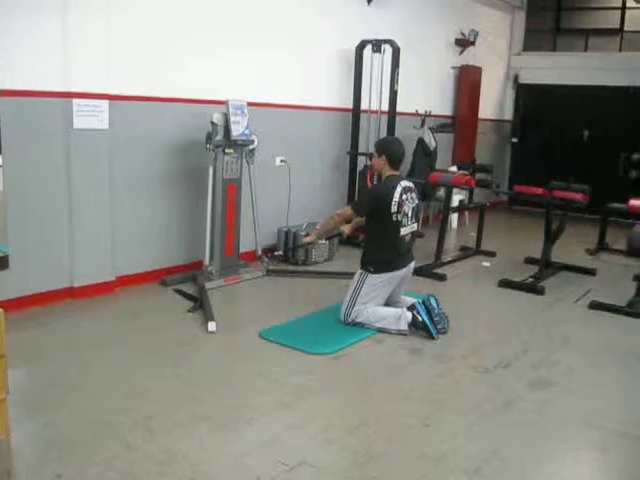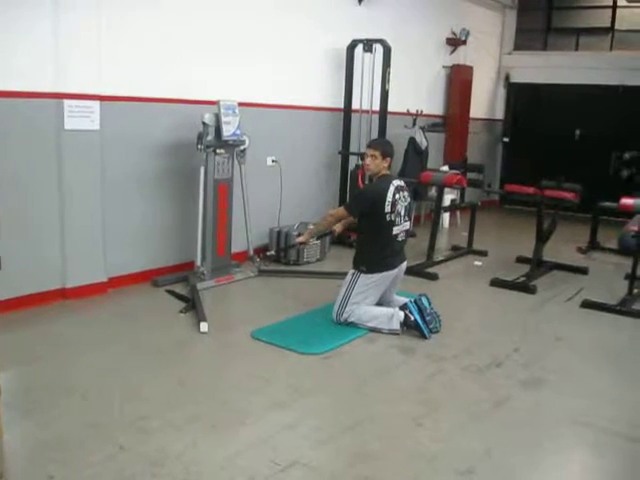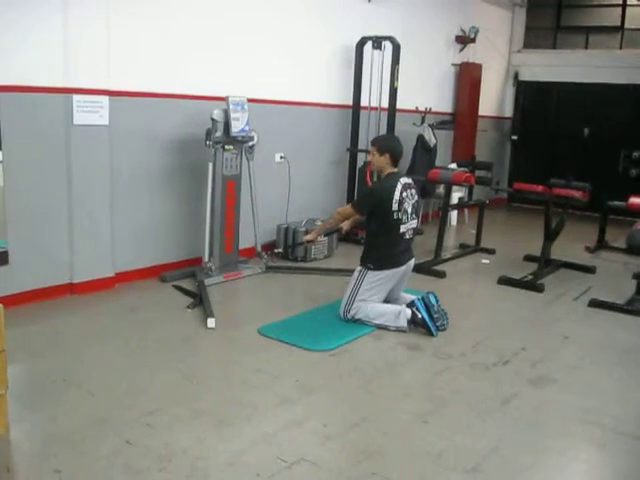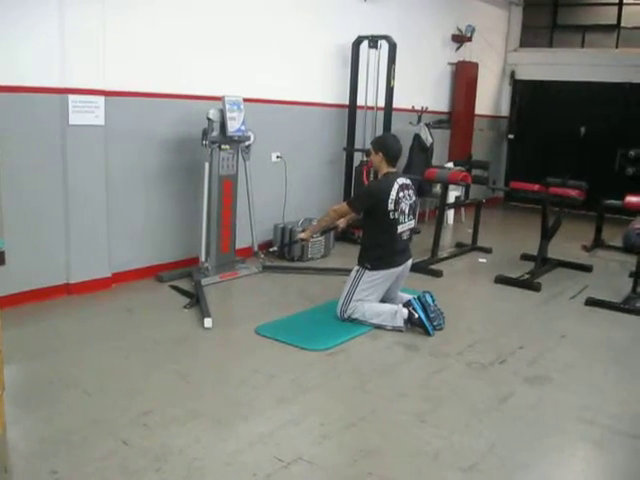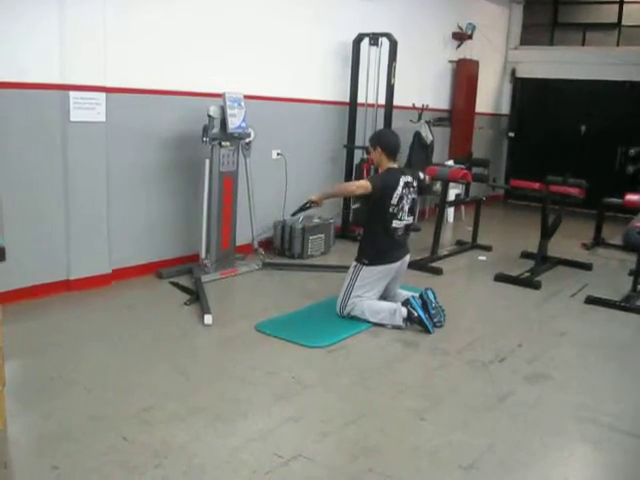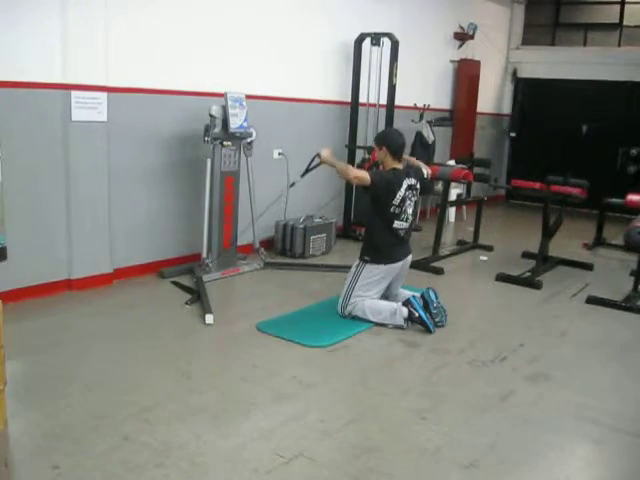
dt=0.7s
person 1, frame 1
left shoulder: (379, 191)
right shoulder: (410, 188)
left elbow: (341, 216)
left wrist: (315, 235)
right wrist: (352, 226)
left hip: (381, 268)
right hip: (405, 263)
left knee: (350, 314)
right knee: (391, 301)
left ankle: (410, 319)
right ankle: (421, 308)
person 1, frame 2
left shoulder: (372, 191)
right shoulder: (400, 186)
left elbow: (334, 215)
left wrist: (308, 235)
right wrist: (344, 224)
left hip: (374, 268)
right hip: (397, 262)
left knee: (343, 314)
right knee: (383, 300)
left ankle: (402, 319)
right ankle: (415, 307)
person 1, frame 3
left shoulder: (380, 189)
right shoulder: (408, 183)
left elbow: (342, 214)
left wrist: (315, 233)
right wrist: (351, 222)
left hip: (381, 265)
right hip: (405, 259)
left knee: (350, 310)
right knee: (390, 298)
left ankle: (410, 316)
right ankle: (420, 305)
person 1, frame 4
left shoulder: (376, 188)
right shoulder: (407, 183)
left elbow: (337, 211)
left wrist: (310, 232)
right wrist: (348, 219)
left hip: (379, 265)
right hip: (403, 259)
left knee: (348, 309)
right knee: (386, 297)
left ankle: (405, 315)
right ankle: (419, 304)
person 1, frame 5
left shoulder: (383, 181)
right shoulder: (412, 178)
left elbow: (356, 187)
right elbow: (426, 181)
left wrist: (321, 196)
left hip: (376, 260)
right hip: (401, 255)
left knee: (347, 306)
right knee: (386, 294)
left ankle: (405, 314)
right ankle: (420, 301)
person 1, frame 6
left shoulder: (385, 179)
right shoulder: (414, 177)
left elbow: (354, 175)
right elbow: (427, 170)
left wrist: (329, 158)
right wrist: (405, 158)
left hip: (378, 259)
right hip: (403, 255)
left knee: (349, 305)
right knee: (388, 294)
left ankle: (405, 313)
right ankle: (422, 301)
